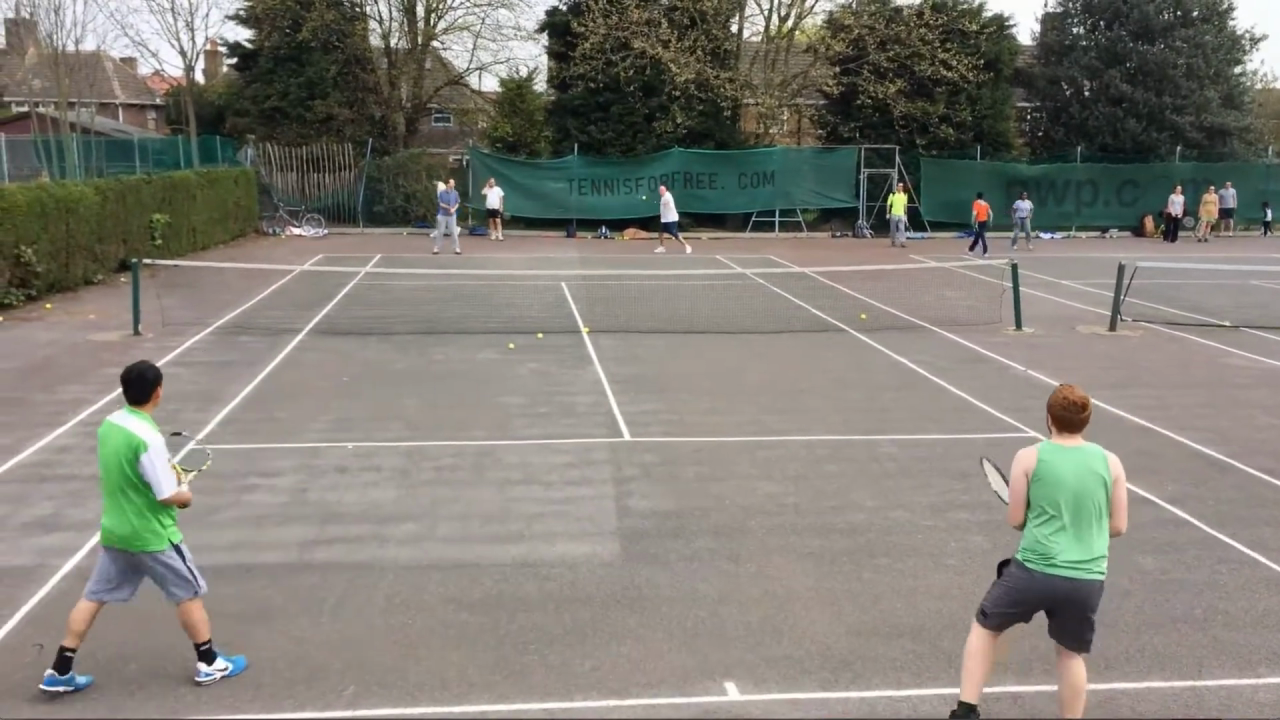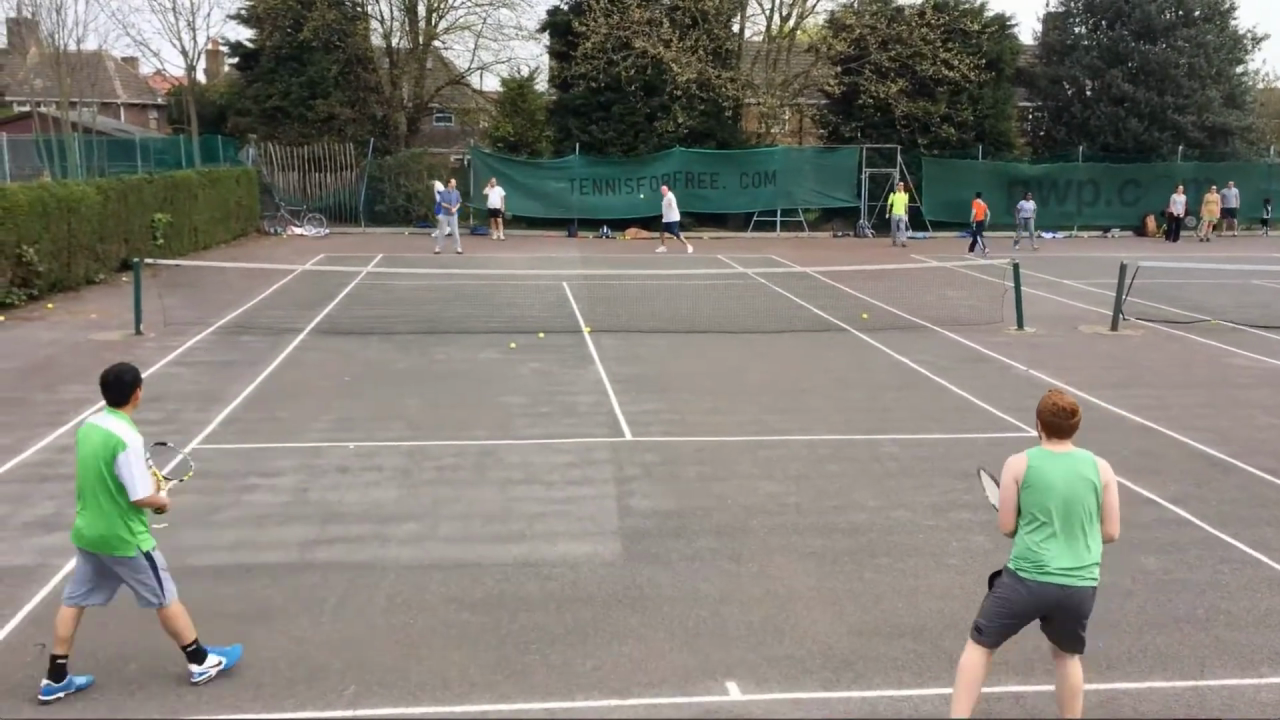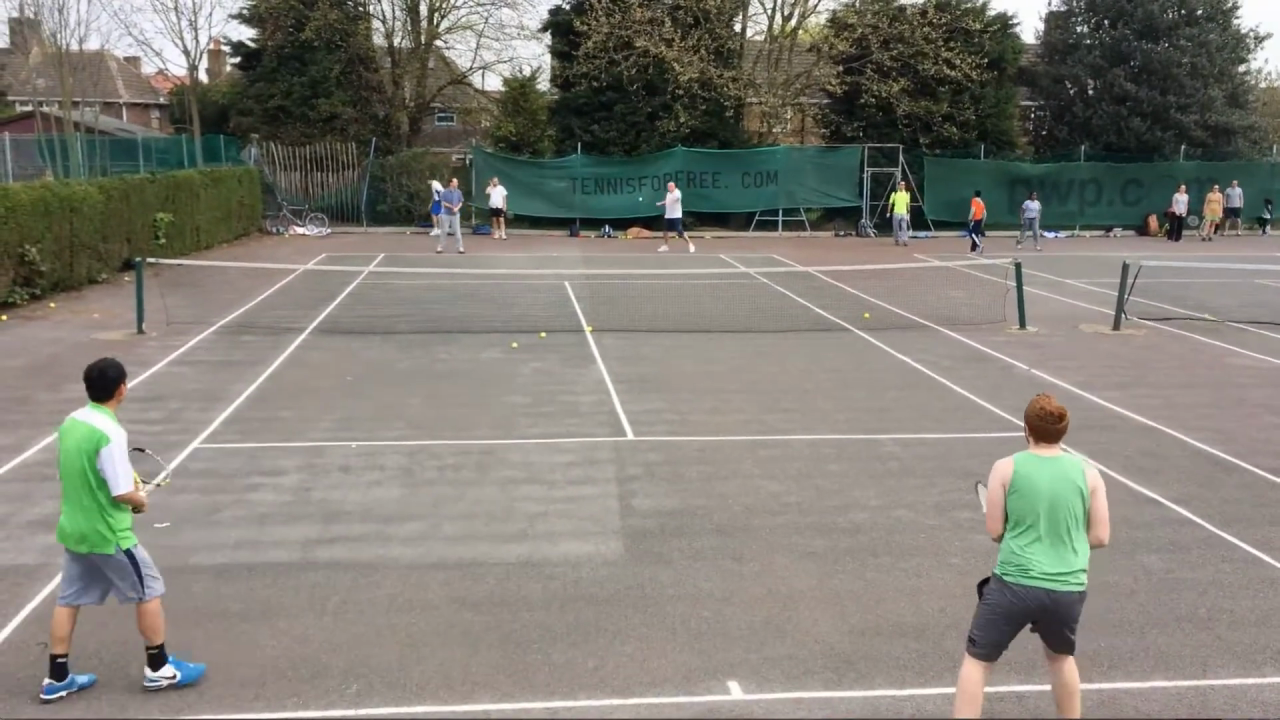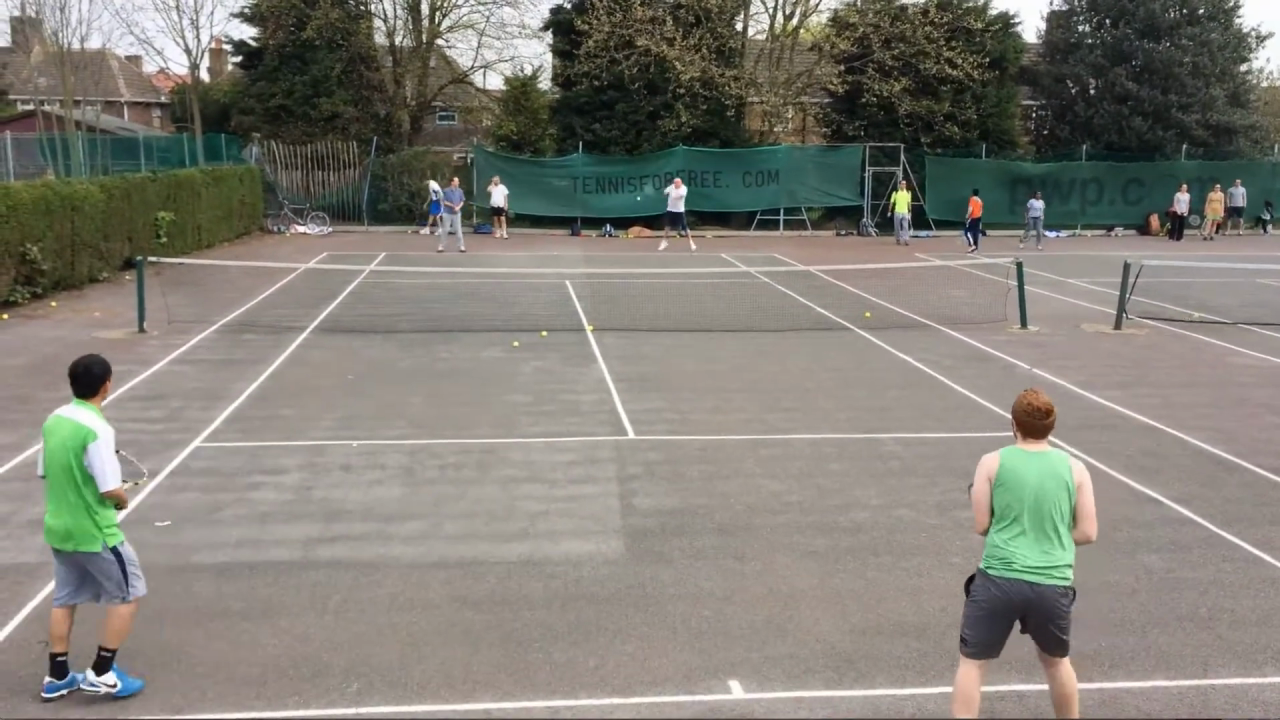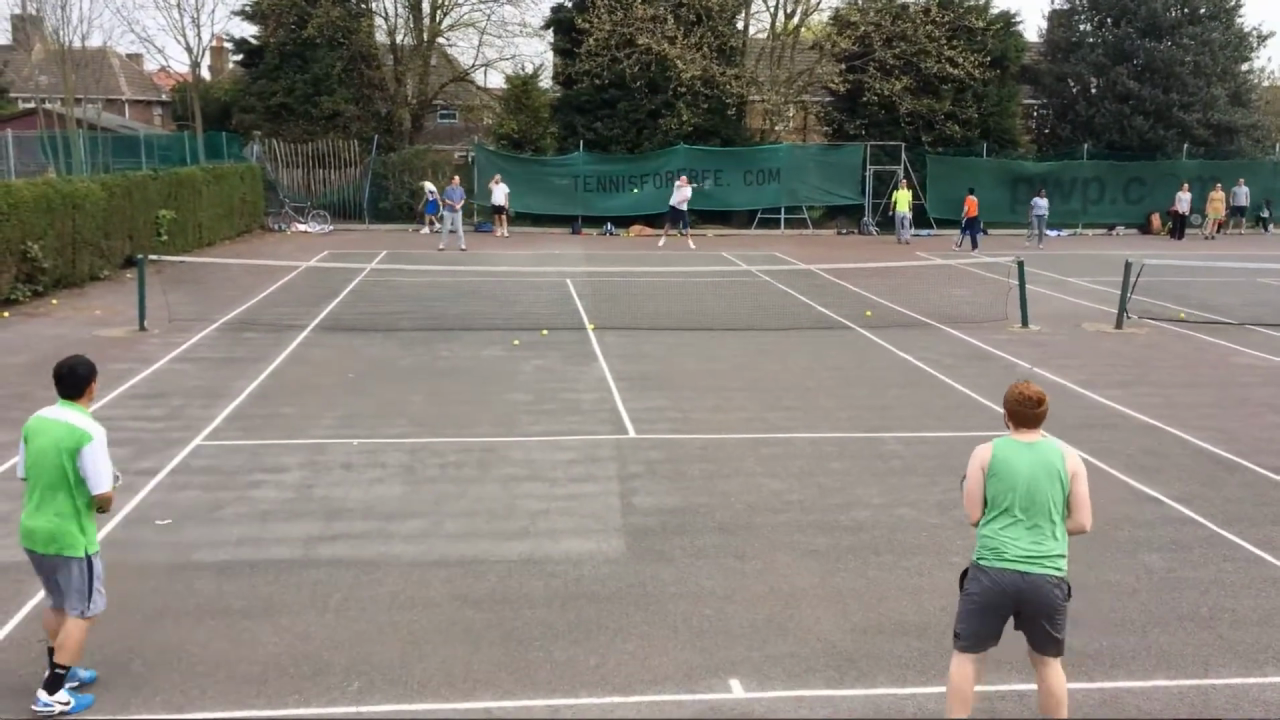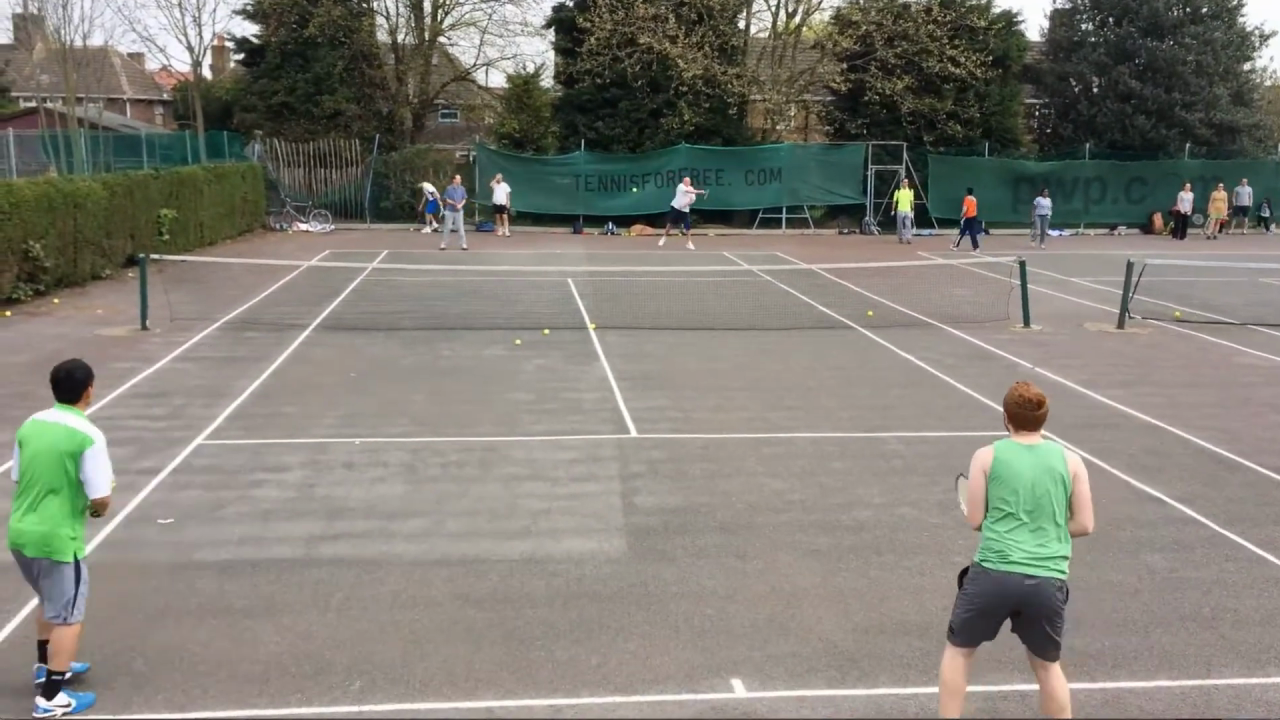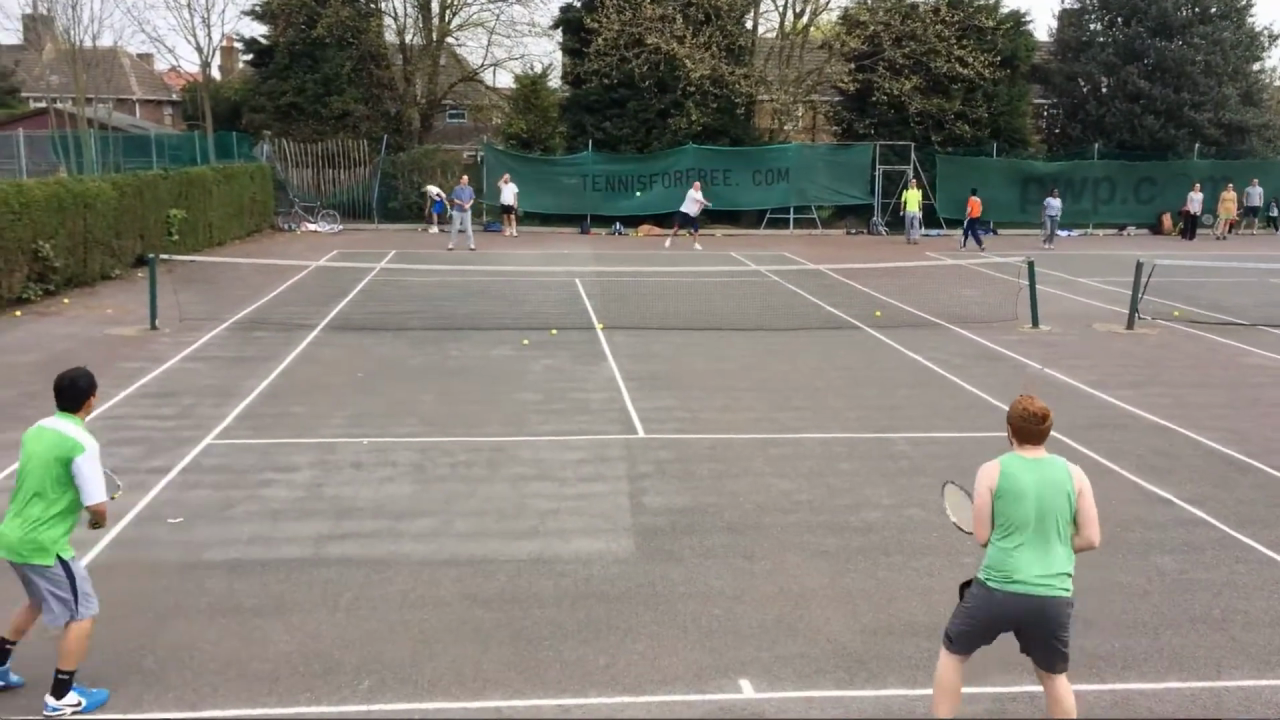
dt=0.1s
person 1, frame 1
left shoulder: (109, 424)
right shoulder: (148, 438)
right elbow: (169, 497)
right wrist: (183, 493)
left hip: (114, 531)
right hip: (151, 534)
left knee: (96, 596)
right knee: (189, 593)
left ankle: (59, 672)
right ankle: (209, 663)
person 1, frame 2
left shoulder: (87, 426)
right shoulder: (127, 438)
right elbow: (141, 499)
left wrist: (146, 483)
right wrist: (161, 502)
left hip: (87, 533)
right hip: (124, 538)
left knee: (75, 601)
right knee: (165, 598)
left ankle: (54, 679)
right ankle: (200, 661)
person 1, frame 3
left shoulder: (69, 423)
right shoulder: (110, 433)
right elbow: (122, 494)
right wrist: (139, 500)
left hip: (72, 530)
right hip: (108, 535)
left knee: (69, 600)
right knee: (149, 593)
left ankle: (57, 677)
right ankle: (158, 668)
person 1, frame 4
left shoulder: (53, 420)
right shoulder: (98, 430)
left elbow: (46, 472)
right elbow: (112, 491)
right wrist: (122, 500)
left hip: (57, 529)
right hip: (94, 533)
left knee: (65, 600)
right knee: (128, 594)
left ankle: (57, 676)
right ankle: (102, 674)
person 1, frame 5
left shoulder: (35, 422)
right shoulder: (90, 431)
left elbow: (26, 476)
right elbow: (103, 493)
right wrist: (105, 504)
left hip: (34, 531)
right hip: (70, 536)
left knee: (59, 602)
right knee: (83, 611)
left ankle: (60, 673)
right ankle: (53, 692)
person 1, frame 6
left shoulder: (31, 424)
right shoulder: (89, 436)
left elbow: (20, 478)
right elbow: (100, 498)
right wrist: (99, 508)
left hip: (21, 533)
right hip: (56, 541)
left knee: (53, 599)
right knee: (69, 618)
left ankle: (46, 666)
person 1, frame 7
left shoulder: (37, 430)
right shoulder: (81, 443)
right elbow: (96, 505)
left wrist: (66, 500)
right wrist: (100, 518)
right hip: (43, 545)
left knee: (41, 602)
right knee: (81, 615)
person 2, frame 1
left shoulder: (1029, 457)
right shoulder: (1110, 462)
left elbow: (1016, 520)
right elbow: (1118, 526)
left hip: (1033, 570)
right hip: (1087, 580)
left knee: (984, 628)
right knee: (1071, 655)
person 2, frame 2
left shoulder: (1018, 463)
right shoulder: (1100, 468)
left elbow: (1006, 526)
right elbow: (1111, 532)
left hip: (1025, 580)
right hip: (1079, 585)
left knee: (977, 647)
right knee: (1066, 656)
person 2, frame 3
left shoulder: (1006, 468)
right shoulder: (1088, 473)
left elbow: (995, 531)
right elbow: (1101, 537)
left hip: (1013, 584)
right hip: (1067, 590)
left knee: (976, 660)
right knee: (1059, 657)
person 2, frame 4
left shoulder: (992, 462)
right shoulder: (1074, 469)
left elbow: (981, 525)
right elbow: (1088, 533)
left hip: (999, 579)
right hip: (1053, 586)
left knee: (972, 662)
right knee: (1056, 661)
person 2, frame 5
left shoulder: (985, 453)
right shoulder: (1069, 459)
left elbow: (974, 516)
right elbow: (1082, 523)
left hip: (992, 571)
right hip: (1047, 577)
left knee: (966, 656)
right knee: (1046, 661)
person 2, frame 6
left shoulder: (987, 456)
right shoulder: (1070, 460)
left elbow: (976, 520)
right elbow: (1085, 525)
left hip: (994, 572)
right hip: (1048, 580)
left knee: (957, 650)
right knee: (1047, 667)
person 2, frame 7
left shoulder: (992, 471)
right shoulder: (1074, 475)
left elbow: (982, 537)
right elbow: (1091, 539)
left hip: (998, 590)
right hip: (1052, 596)
left knee: (952, 653)
right knee: (1053, 676)
